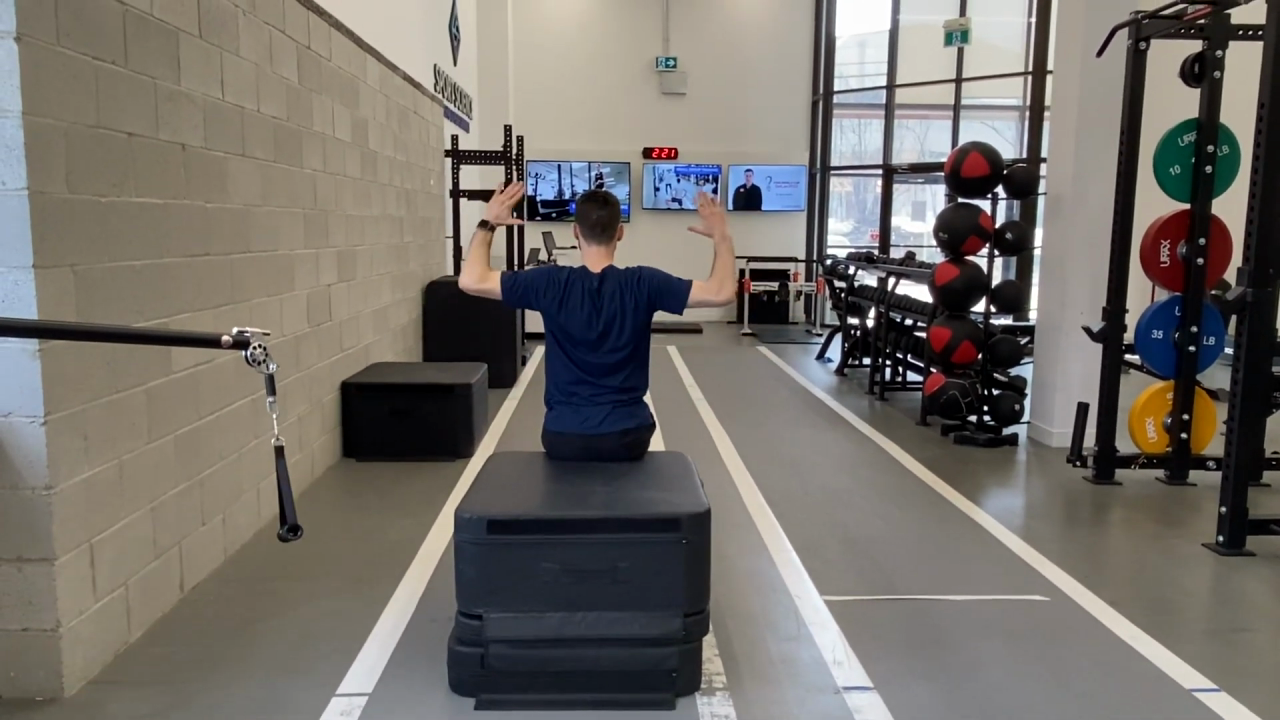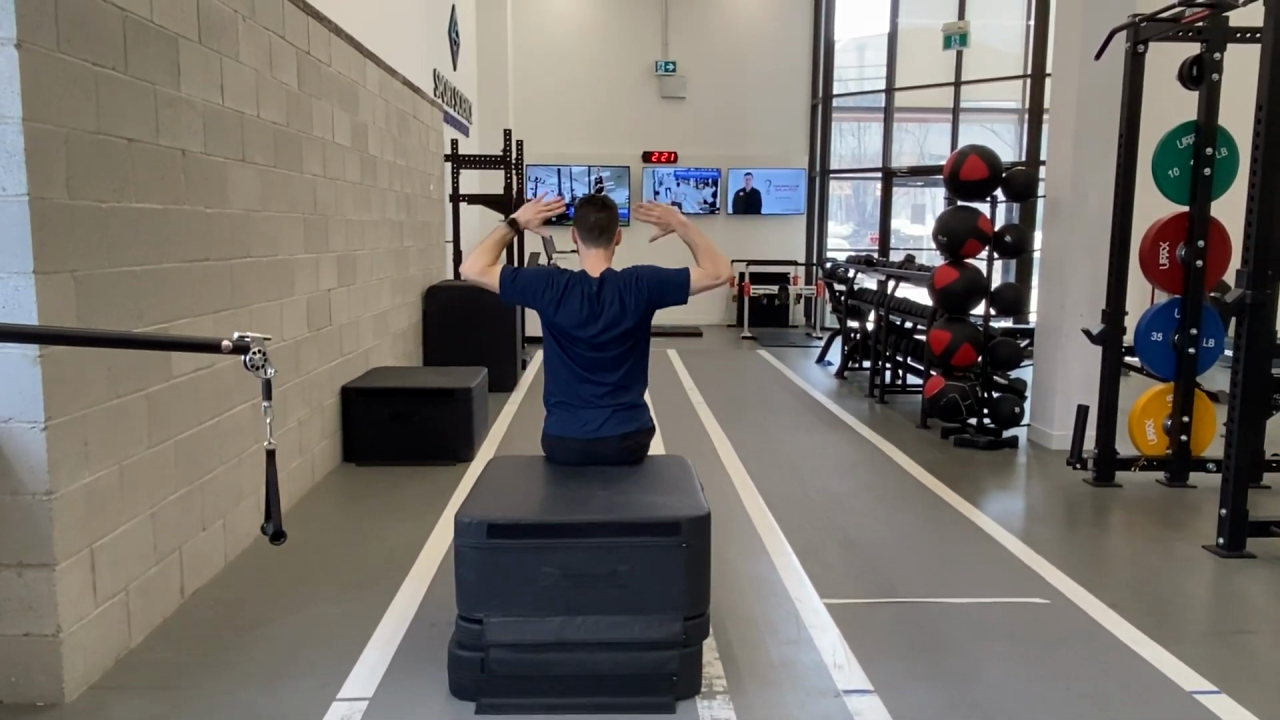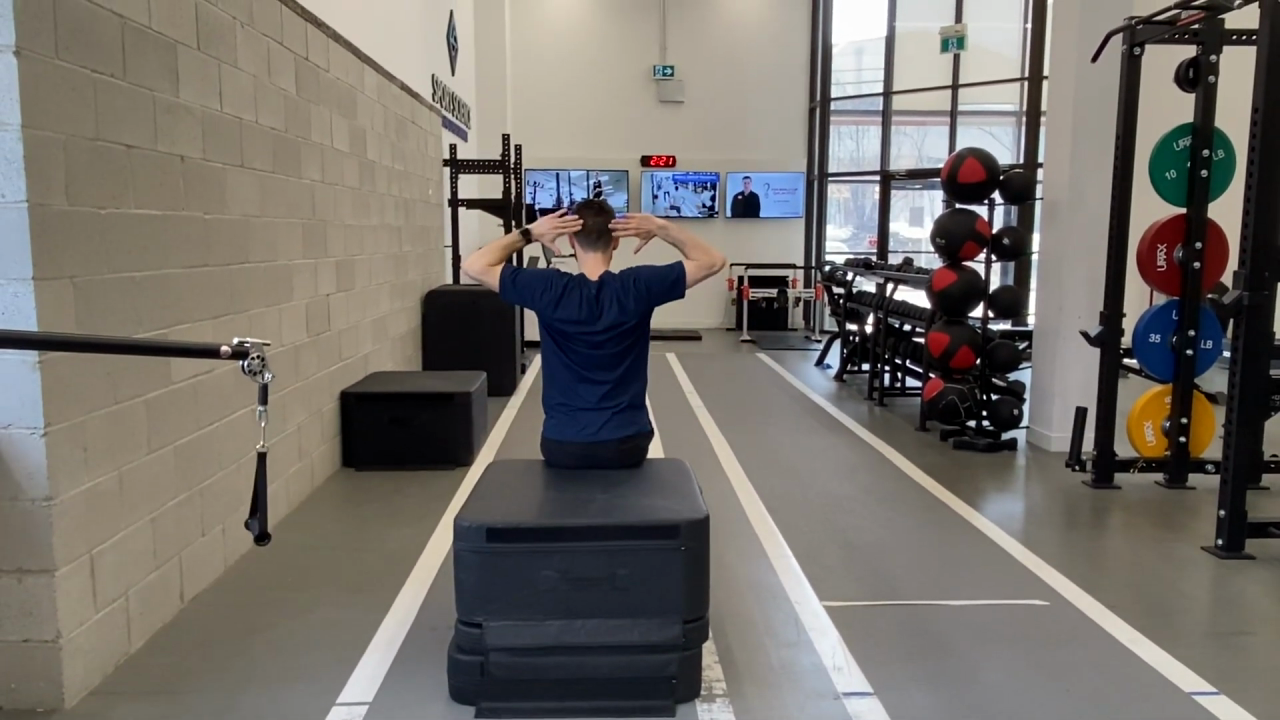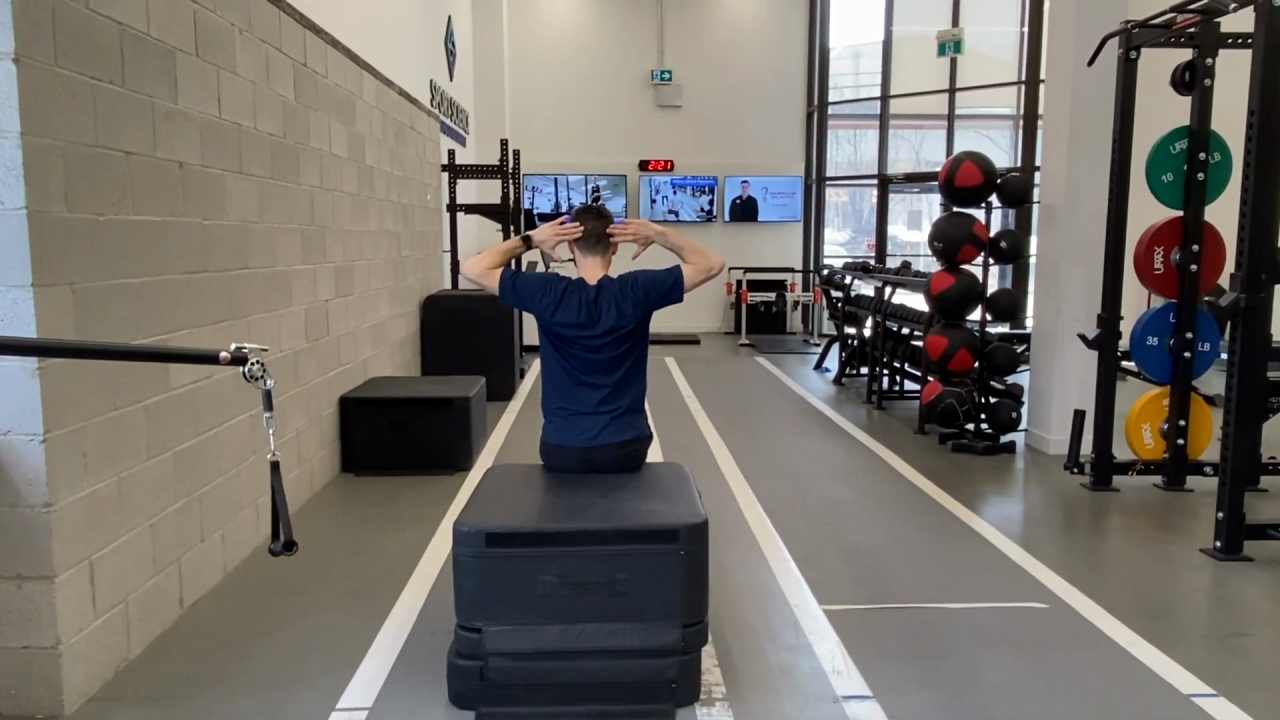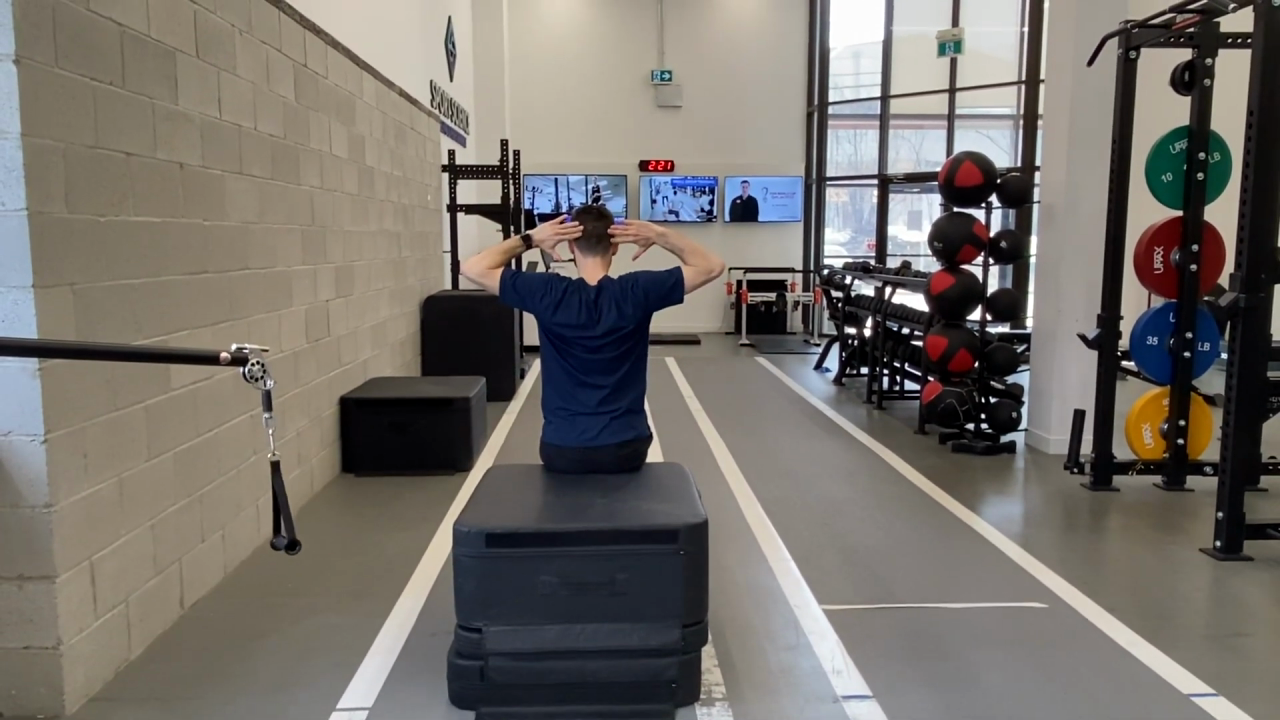
dt=0.4s
person 1, frame 1
left shoulder: (549, 283)
right shoulder: (643, 283)
left elbow: (471, 281)
right elbow: (721, 293)
left wrist: (487, 224)
right wrist: (721, 237)
left hip: (563, 437)
right hip: (628, 436)
person 1, frame 2
left shoulder: (549, 286)
right shoulder: (641, 285)
left elbow: (472, 269)
right elbow: (718, 273)
left wrist: (514, 223)
right wrist: (682, 225)
left hip: (563, 441)
right hip: (628, 440)
person 1, frame 3
left shoulder: (548, 289)
right shoulder: (639, 287)
left elbow: (474, 266)
right elbow: (713, 261)
left wrist: (528, 234)
right wrist: (662, 229)
left hip: (562, 445)
right hip: (627, 444)
person 1, frame 4
left shoulder: (547, 294)
right shoulder: (638, 291)
left elbow: (472, 268)
right elbow: (711, 264)
left wrist: (529, 240)
right wrist: (660, 235)
left hip: (561, 449)
right hip: (626, 448)
person 1, frame 5
left shoulder: (548, 294)
right shoulder: (638, 292)
left elbow: (473, 268)
right elbow: (712, 267)
left wrist: (529, 240)
right wrist: (660, 236)
left hip: (561, 450)
right hip: (625, 448)
